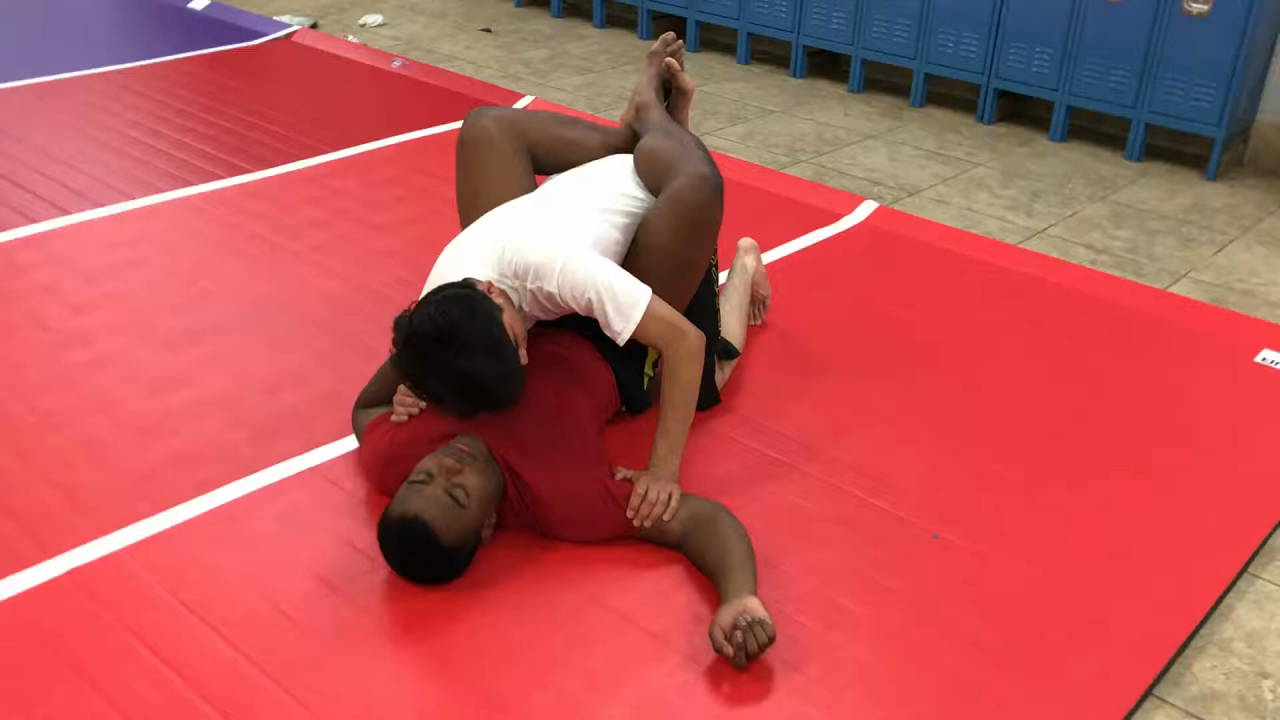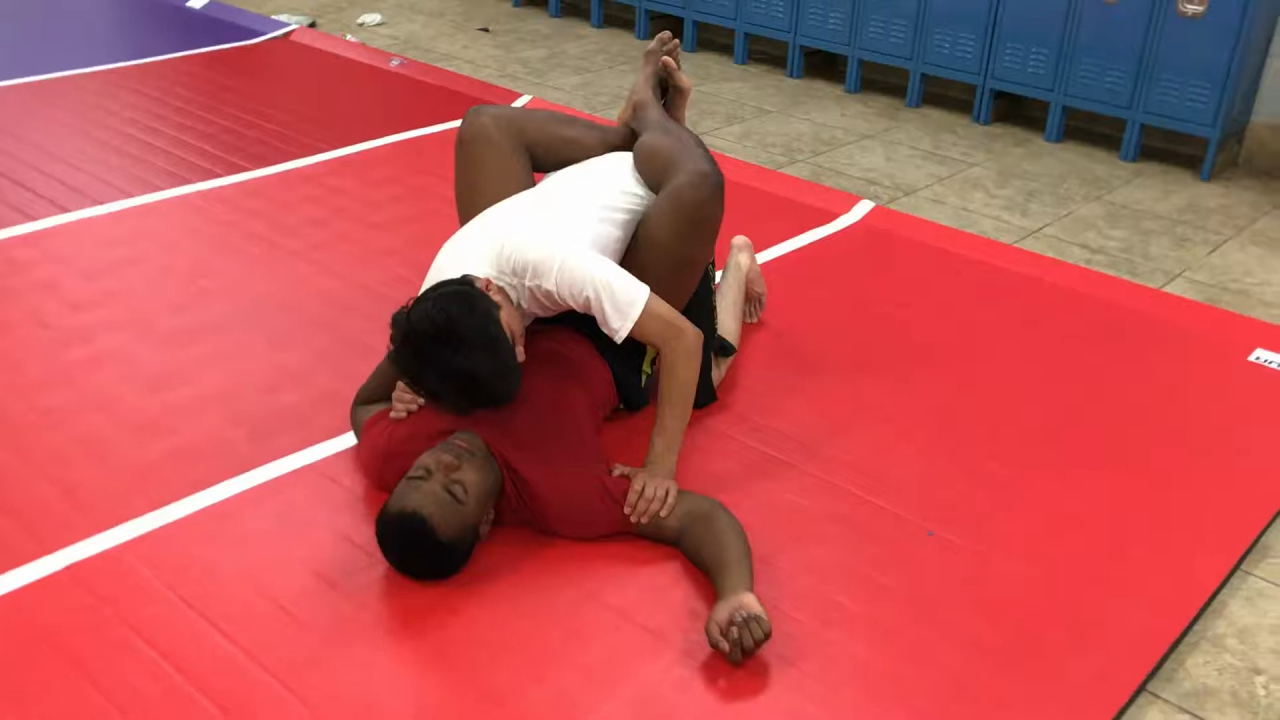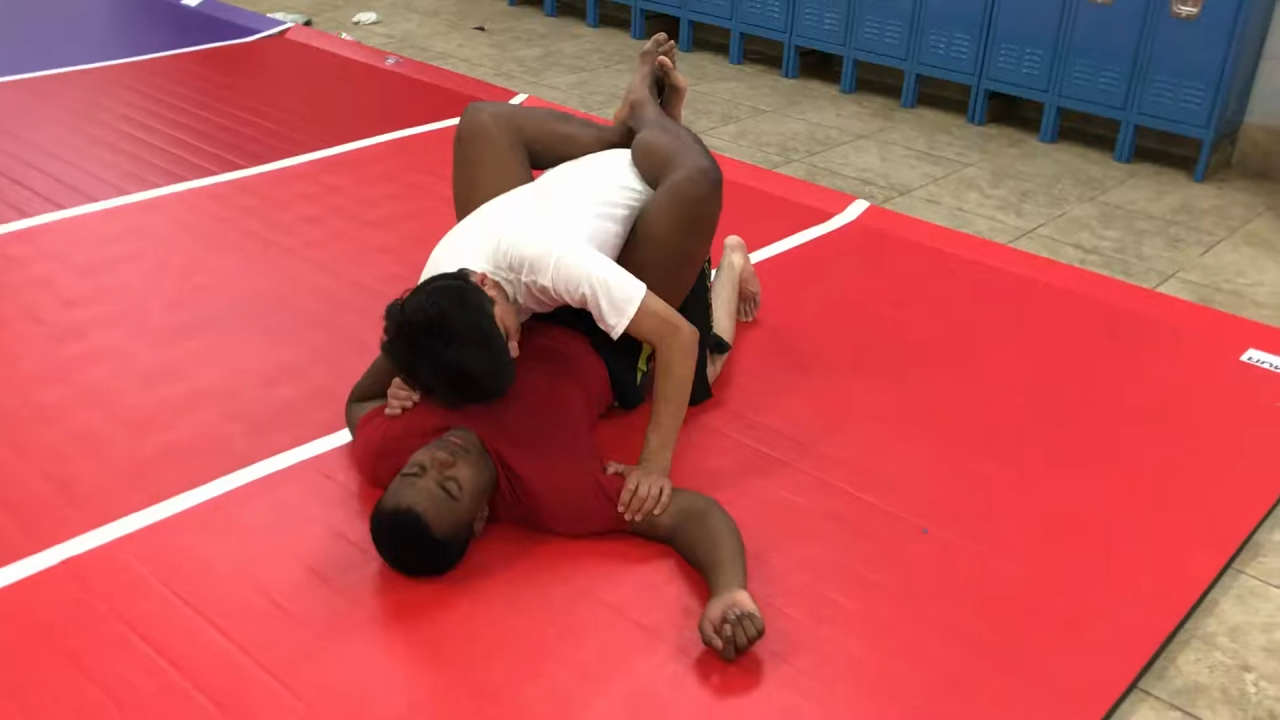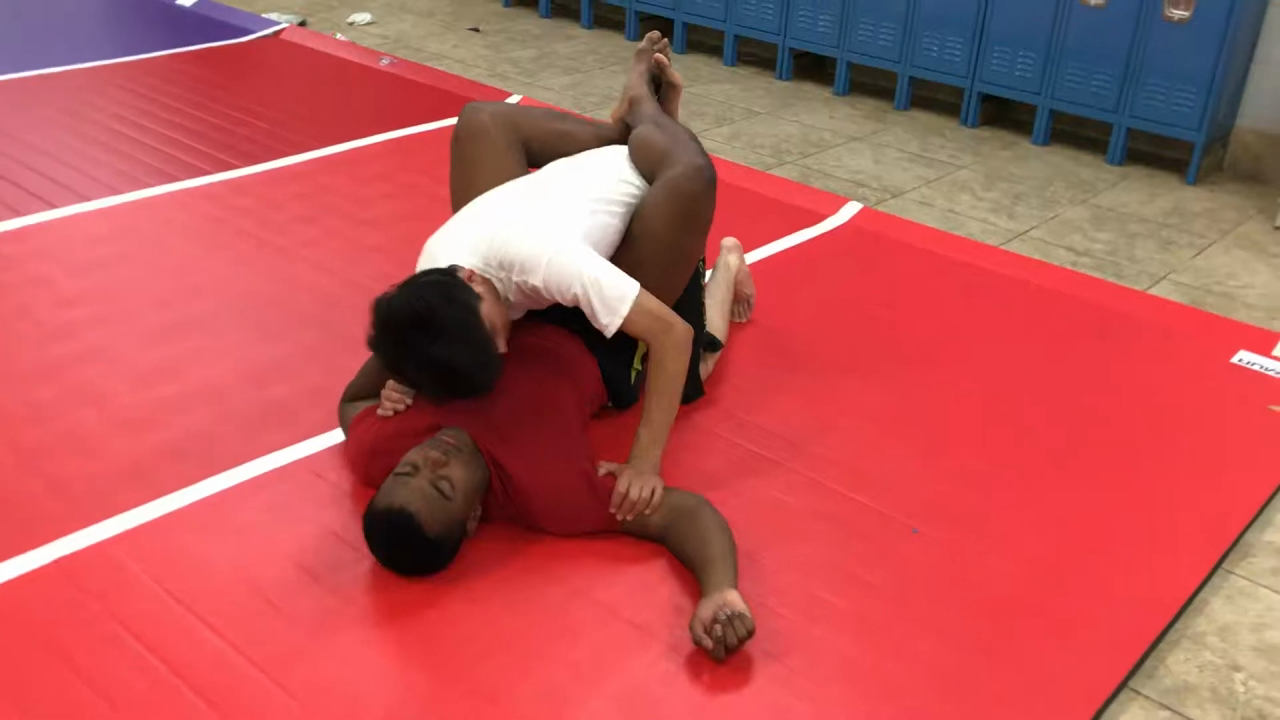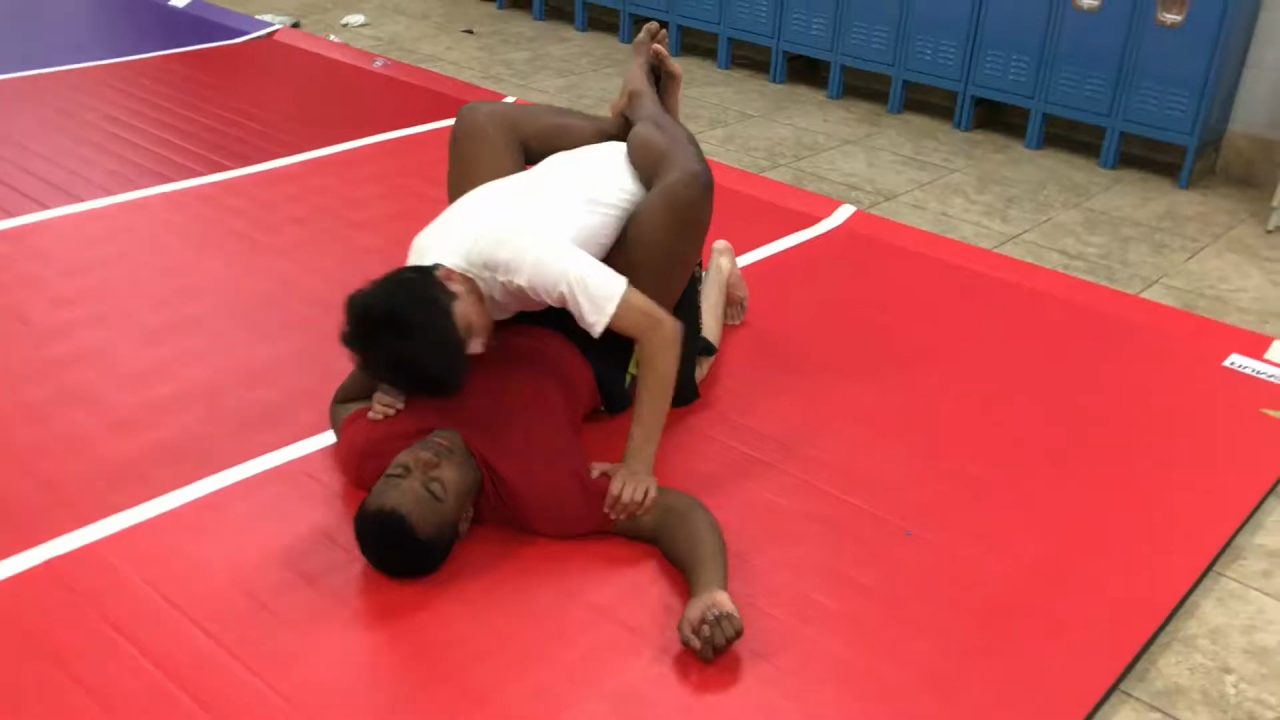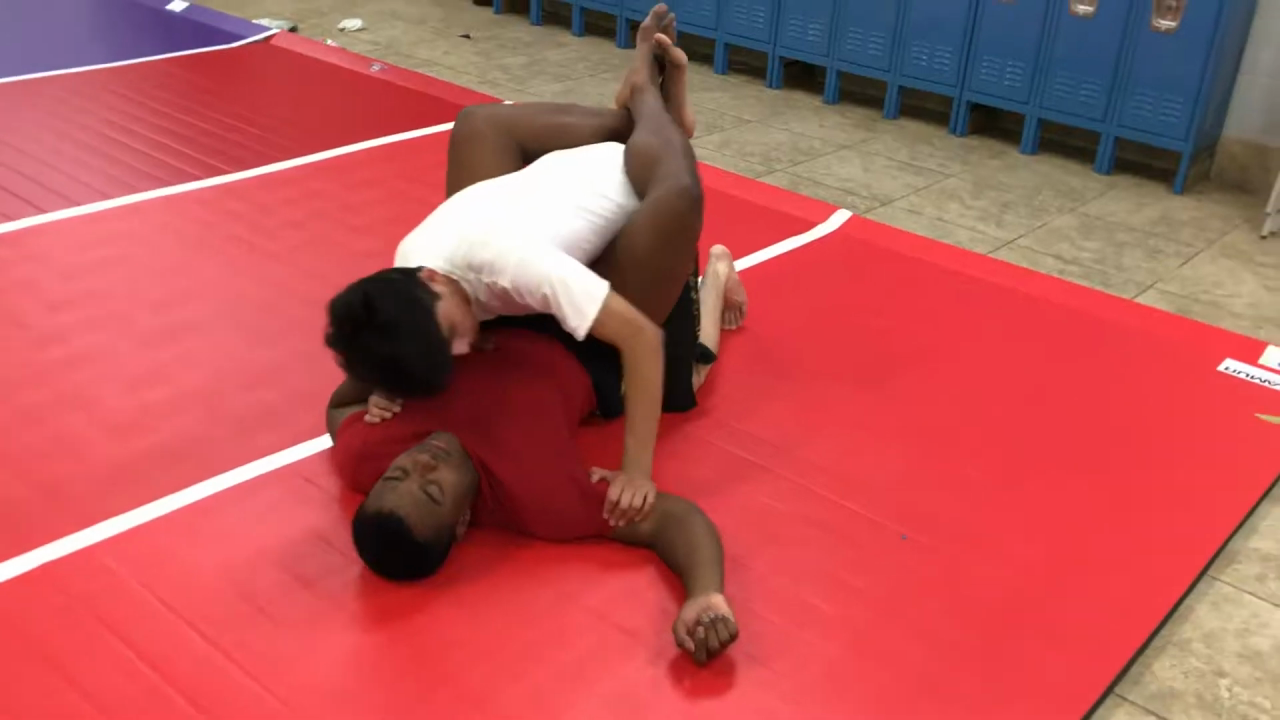
dt=0.1s
person 1, frame 1
left shoulder: (552, 266)
right shoulder: (441, 295)
left elbow: (685, 342)
left wrist: (663, 470)
right wrist: (420, 383)
left hip: (651, 203)
right hip: (582, 193)
left knee: (702, 387)
person 1, frame 2
left shoulder: (550, 262)
right shoulder: (441, 293)
left elbow: (683, 340)
left wrist: (660, 467)
right wrist: (416, 380)
left hip: (646, 201)
right hip: (578, 191)
left knee: (698, 386)
person 1, frame 3
left shoulder: (548, 260)
right shoulder: (440, 282)
left elbow: (679, 337)
left wrist: (654, 464)
right wrist: (417, 378)
left hip: (646, 196)
left knee: (691, 386)
person 1, frame 4
left shoulder: (538, 258)
right shoulder: (431, 279)
left elbow: (672, 335)
left wrist: (645, 463)
right wrist: (405, 379)
left hip: (642, 197)
right hip: (570, 184)
left knee: (684, 384)
person 1, frame 5
left shoulder: (525, 258)
right shoulder: (420, 266)
left elbow: (663, 333)
left wrist: (637, 464)
right wrist: (392, 380)
left hip: (639, 196)
left knee: (674, 386)
person 1, frame 6
left shoulder: (508, 258)
right shoulder: (408, 268)
left elbow: (644, 338)
left wrist: (637, 470)
right wrist: (387, 385)
left hip: (634, 202)
left knee: (677, 393)
person 2, frame 1
left shoulder: (387, 461)
right shoulder: (563, 502)
left elbow: (367, 407)
right elbow: (702, 517)
right wrist: (739, 597)
right ankle: (742, 264)
person 2, frame 2
left shoulder: (386, 458)
right shoulder: (562, 499)
left elbow: (366, 403)
right elbow: (698, 514)
right wrist: (735, 593)
right ankle: (737, 263)
person 2, frame 3
left shoulder: (381, 455)
right shoulder: (554, 494)
left elbow: (361, 400)
right elbow: (694, 513)
right wrist: (730, 591)
right ankle: (731, 262)
person 2, frame 4
left shoulder: (374, 455)
right shoulder: (548, 494)
left elbow: (354, 400)
right elbow: (685, 511)
right wrist: (720, 591)
right ankle: (726, 264)
person 2, frame 5
left shoulder: (364, 455)
right shoulder: (540, 495)
left elbow: (345, 401)
right elbow: (679, 512)
right wrist: (709, 591)
right ankle: (717, 267)
person 2, frame 6
left shoulder: (361, 459)
right shoulder: (539, 499)
left elbow: (341, 405)
right elbow: (677, 517)
right wrist: (705, 594)
right ankle: (714, 274)
